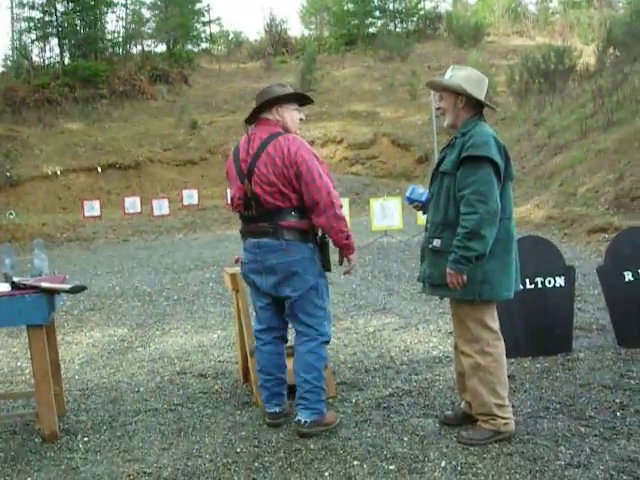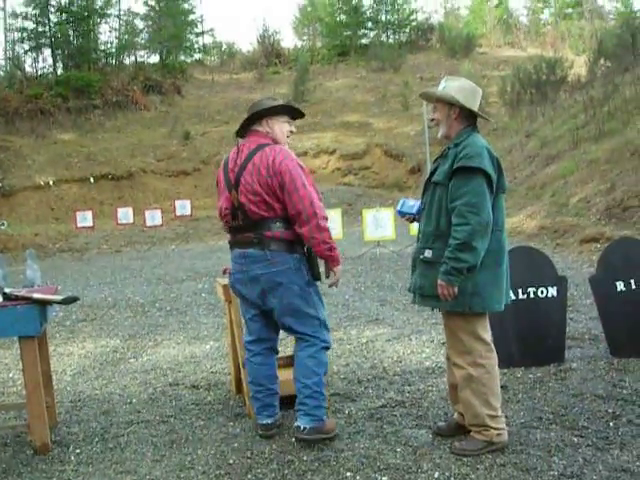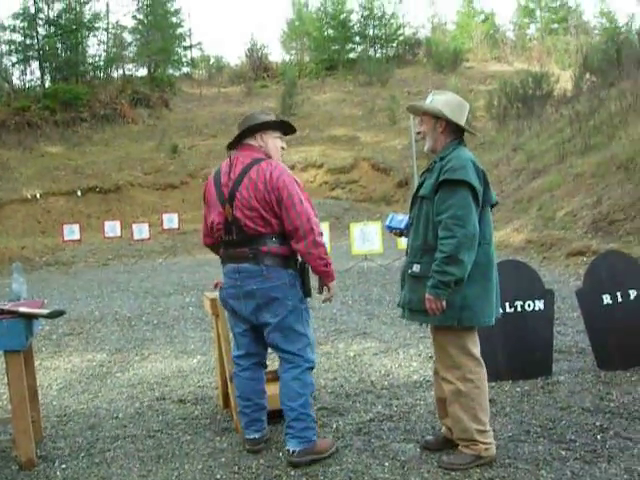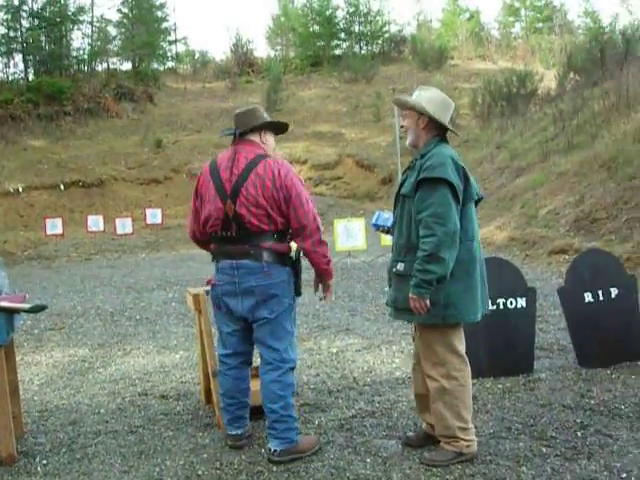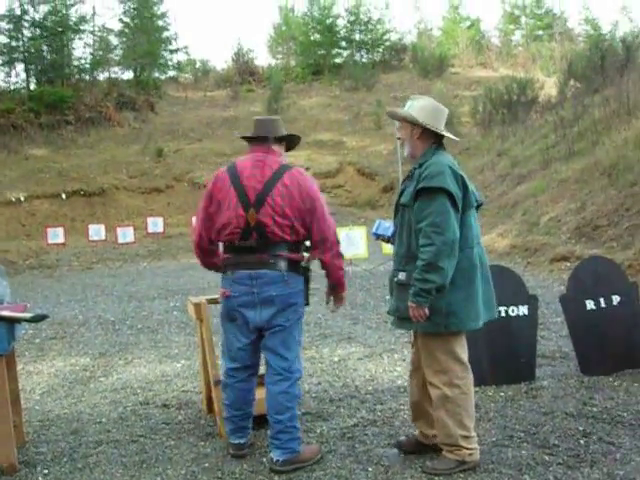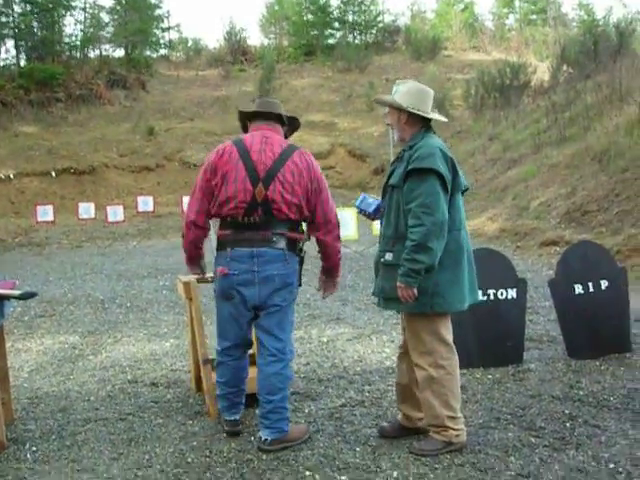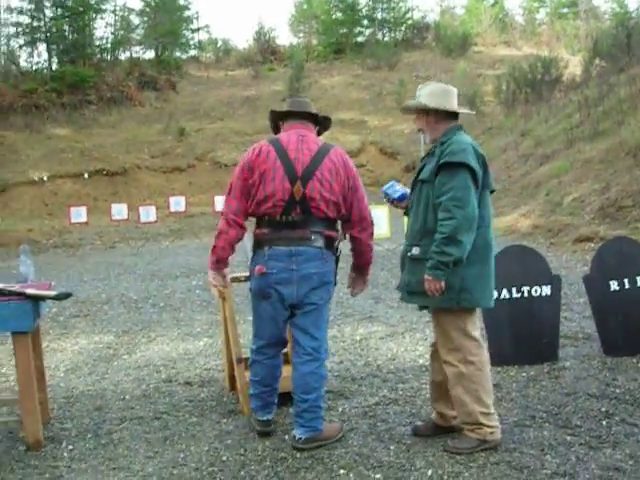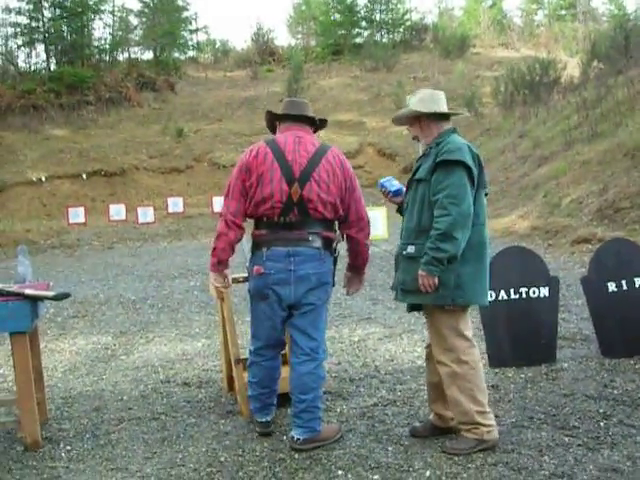
dt=0.2s
person 1, frame 1
left shoulder: (478, 143)
right shoulder: (466, 140)
left elbow: (480, 211)
left wrist: (460, 261)
right wrist: (430, 203)
left hip: (471, 266)
right hip: (462, 262)
left knee: (479, 342)
right knee: (467, 339)
left ankle: (496, 419)
right ankle: (473, 405)
person 1, frame 2
left shoulder: (471, 154)
right shoulder: (460, 151)
left elbow: (473, 222)
left wrist: (452, 273)
right wrist: (423, 215)
left hip: (463, 278)
right hip: (454, 273)
left knee: (472, 353)
right knee: (459, 350)
left ankle: (489, 429)
right ankle: (466, 415)
person 1, frame 3
left shoulder: (457, 166)
right shoulder: (448, 164)
left elbow: (459, 236)
left wrist: (438, 286)
right wrist: (412, 230)
left hip: (453, 292)
right hip: (445, 288)
left knee: (460, 367)
right knee: (447, 364)
left ankle: (477, 443)
right ankle: (454, 429)
person 1, frame 4
left shoulder: (437, 164)
right shoulder: (432, 161)
left elbow: (441, 234)
left wrist: (421, 284)
right wrist: (397, 228)
left hip: (437, 288)
right hip: (431, 285)
left knee: (444, 364)
right knee: (425, 361)
left ankle: (458, 441)
right ankle: (435, 425)
person 1, frame 5
left shoulder: (436, 173)
right shoulder: (432, 169)
left elbow: (440, 242)
left wrist: (421, 294)
right wrist: (397, 236)
left hip: (441, 295)
right hip: (435, 293)
left knee: (446, 373)
right knee: (423, 367)
left ankle: (461, 449)
right ankle: (427, 432)
person 1, frame 6
left shoulder: (425, 155)
right shoulder: (421, 151)
left elbow: (429, 223)
left wrist: (409, 274)
right wrist: (384, 213)
left hip: (426, 278)
right hip: (419, 275)
left knee: (432, 355)
right knee: (411, 351)
left ankle: (448, 430)
right ankle: (413, 417)
person 1, frame 7
left shoulder: (457, 152)
right shoulder: (449, 150)
left elbow: (459, 217)
left wrist: (438, 267)
right wrist: (411, 206)
left hip: (452, 275)
right hip: (446, 273)
left knee: (462, 352)
right knee: (443, 349)
left ankle: (482, 428)
right ankle: (447, 416)
person 1, frame 8
left shoulder: (452, 152)
right shoulder: (441, 153)
left elbow: (454, 216)
left wrist: (432, 263)
right wrist: (404, 204)
left hip: (446, 273)
right hip: (439, 272)
left knee: (455, 351)
right knee: (439, 349)
left ankle: (479, 427)
right ankle: (445, 416)
person 2, frame 1
left shoulder: (237, 153)
right shoulder: (291, 146)
right elbow: (325, 202)
right wrist: (345, 245)
left hip: (253, 252)
right hip: (293, 251)
left knee: (267, 332)
right knee: (311, 333)
left ankle: (273, 406)
right ankle: (310, 413)
person 2, frame 2
left shoulder: (229, 163)
right shoulder: (278, 157)
right elbow: (309, 213)
right wrist: (331, 257)
left hip: (242, 263)
right hip: (280, 262)
left knee: (258, 344)
right knee: (313, 337)
left ankle: (266, 418)
right ankle: (310, 420)
person 2, frame 3
left shoulder: (217, 177)
right shoulder: (273, 171)
left elbow: (210, 237)
right elbow: (305, 228)
right wrist: (325, 273)
left hip: (233, 279)
right hip: (274, 277)
left knee: (247, 358)
right knee: (296, 359)
left ankle: (253, 433)
right ankle: (301, 442)
person 2, frame 4
left shoulder: (209, 172)
right shoulder: (275, 169)
left elbow: (197, 232)
right elbow: (308, 226)
right wrist: (324, 272)
left hip: (225, 276)
right hip: (268, 275)
left knee: (232, 356)
right knee: (277, 360)
left ankle: (236, 429)
right ankle: (282, 441)
person 2, frame 5
left shoulder: (222, 178)
right shoulder: (297, 179)
left elbow: (202, 240)
right elbow: (325, 239)
left wrist: (224, 266)
right wrist: (337, 284)
left hip: (236, 284)
right hip: (281, 284)
left knee: (238, 366)
right knee: (283, 369)
left ankle: (238, 439)
right ankle: (284, 450)
person 2, frame 6
left shoulder: (223, 154)
right shoulder: (302, 160)
left elbow: (195, 216)
right elbow: (326, 222)
left wrist: (193, 258)
right wrist: (331, 269)
left hip: (233, 261)
right hip: (279, 263)
left knee: (231, 345)
right knee: (275, 349)
left ankle: (230, 416)
right ankle: (273, 430)
person 2, frame 7
left shoulder: (258, 154)
right shoulder: (338, 158)
left elbow: (232, 215)
right elbow: (360, 221)
left wrist: (218, 262)
right wrist: (361, 267)
left hip: (270, 260)
right hip: (316, 261)
left knee: (266, 344)
right knee: (311, 348)
left ankle: (263, 415)
right ankle: (308, 429)
person 2, frame 8
left shoulder: (255, 155)
right shoulder: (335, 159)
left elbow: (231, 216)
right elbow: (357, 221)
left wrist: (218, 264)
right wrist: (357, 267)
left hip: (268, 261)
right hip: (315, 261)
left knee: (264, 345)
right knee: (308, 349)
left ankle: (263, 417)
right ankle: (306, 430)
